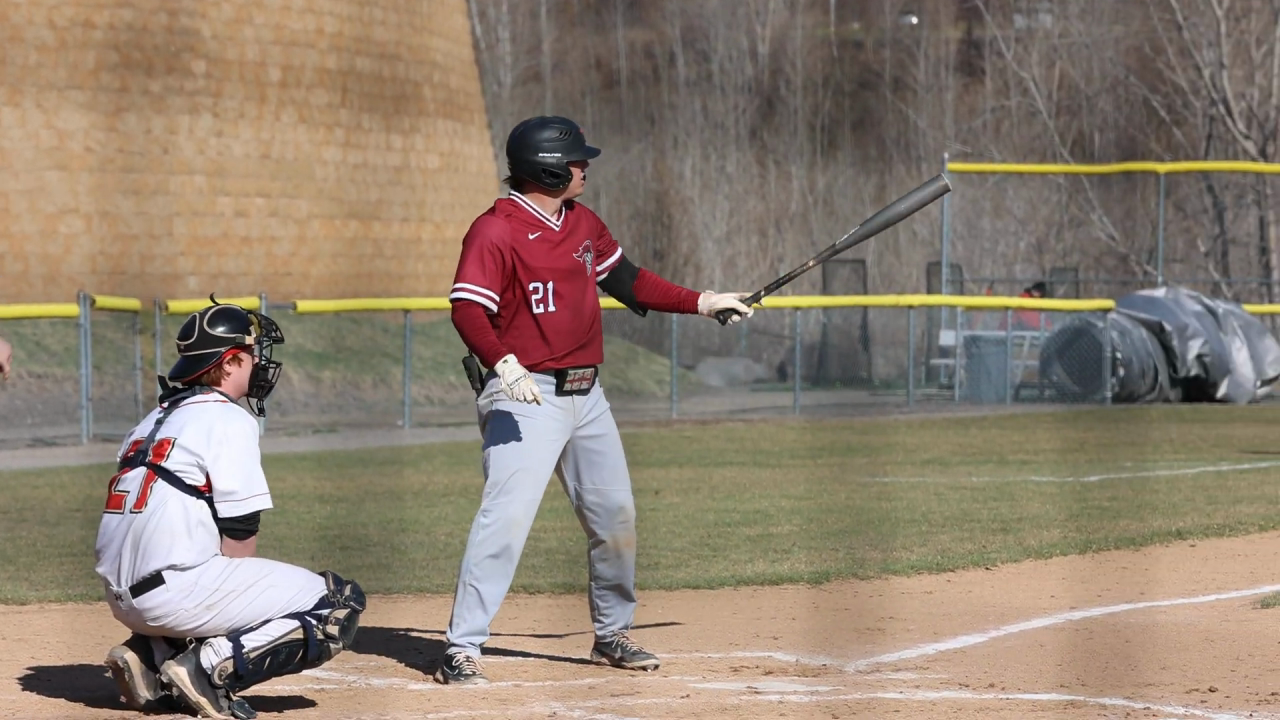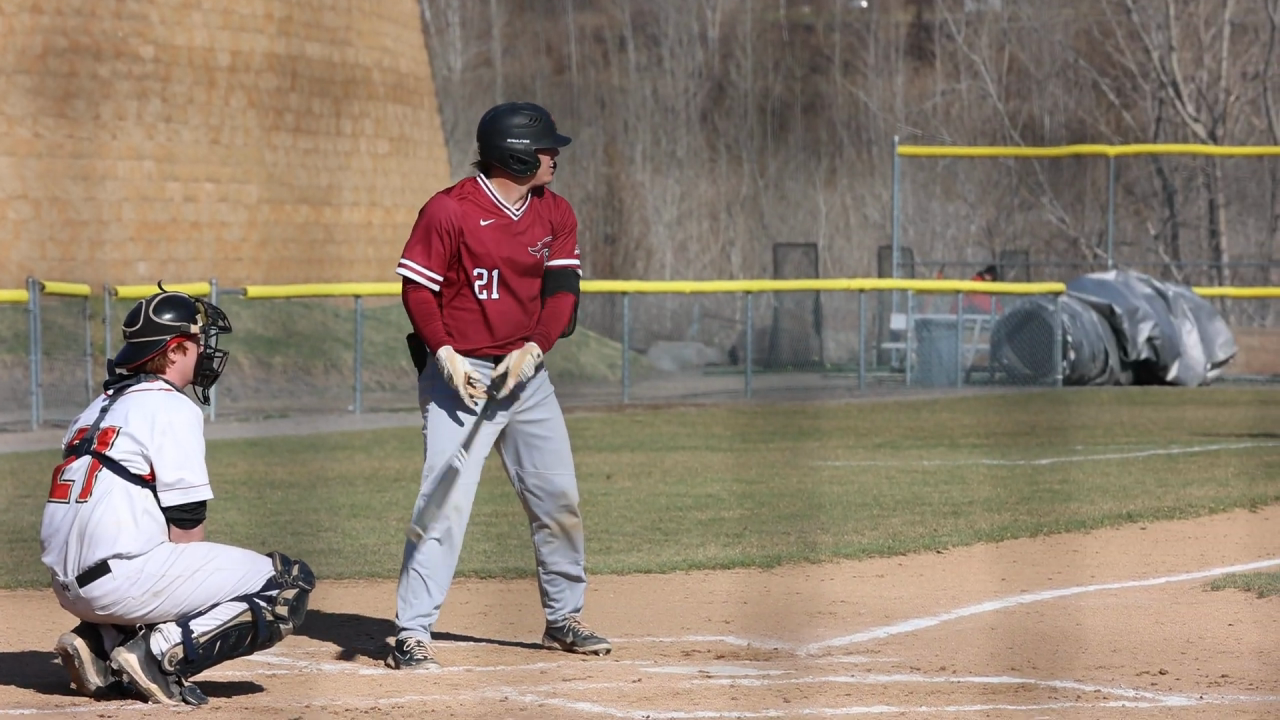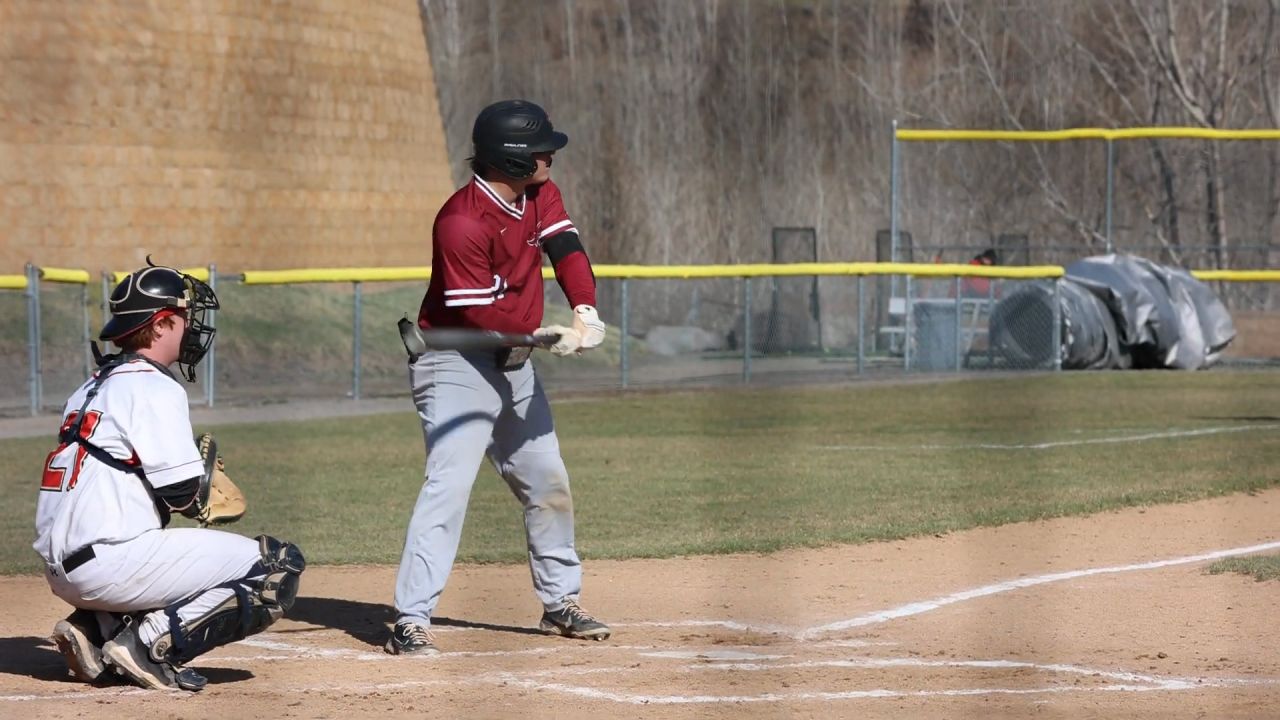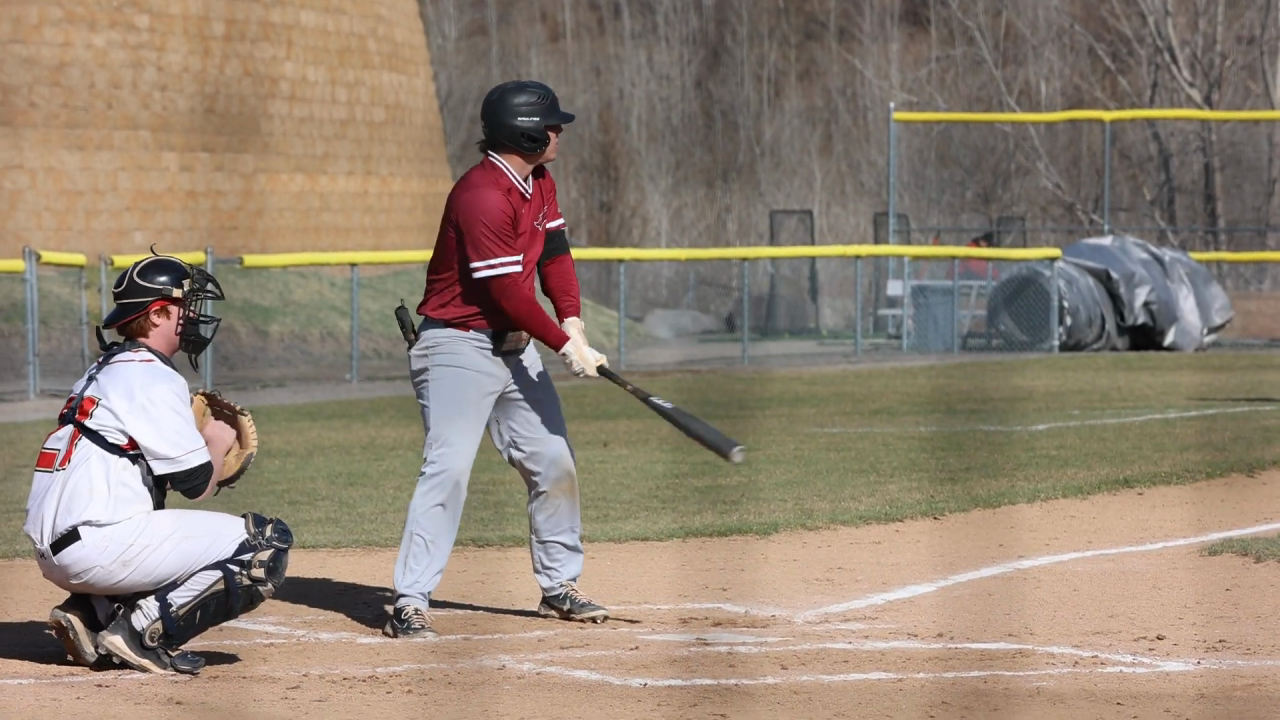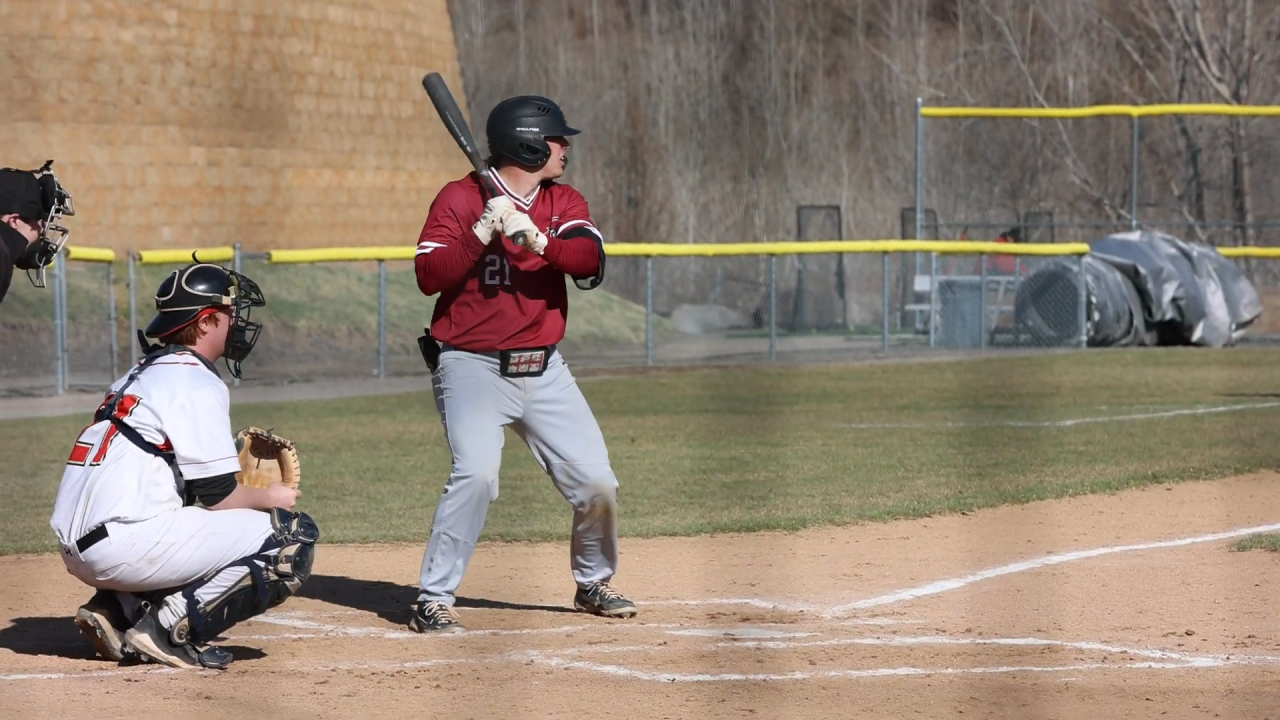
dt=0.7s
person 1, frame 1
left shoulder: (583, 221)
right shoulder: (496, 229)
left elbow: (628, 280)
right elbow: (467, 310)
left wrist: (702, 301)
right wrist: (506, 364)
left hip: (586, 394)
right hip: (526, 397)
left knee: (615, 516)
right knee: (505, 518)
left ankle: (612, 635)
right ankle: (461, 647)
person 1, frame 2
left shoulder: (556, 213)
right shoulder: (449, 210)
left elbow: (562, 294)
right elbow: (416, 290)
left wrist: (532, 351)
right wrist: (446, 355)
left hip: (528, 378)
right hip: (463, 378)
left knee: (559, 499)
right knee: (448, 501)
left ankle: (562, 620)
right ankle: (412, 632)
person 1, frame 3
left shoulder: (541, 194)
right shoulder: (463, 223)
left elbow: (568, 253)
right elbow: (479, 316)
left wrist: (585, 310)
right wrist: (546, 335)
left hip: (513, 365)
right hip: (458, 365)
left knee: (547, 481)
right knee: (449, 486)
left ankle: (562, 602)
right ankle: (410, 620)
person 1, frame 4
left shoulder: (538, 182)
right shoulder: (485, 195)
left elbow: (555, 256)
right elbow: (506, 292)
left wrist: (571, 321)
right wrist: (566, 346)
left hip: (513, 348)
right hip: (458, 348)
left knee: (554, 465)
right knee: (449, 470)
left ankle: (558, 586)
right ankle: (409, 601)
person 1, frame 5
left shoulder: (567, 202)
right shoulder: (460, 197)
left elbow: (590, 264)
right elbow: (429, 278)
left wrist: (535, 238)
right wrist: (483, 230)
left hip: (544, 370)
right hip: (473, 366)
left knee: (596, 482)
right knee: (477, 474)
left ankle: (594, 582)
right ankle: (433, 597)
person 2, frame 1
left shoulder: (156, 418)
right shoulder: (228, 419)
left elbow: (162, 521)
right elbow: (240, 534)
right wrist: (238, 593)
left hip: (123, 597)
right hip: (173, 589)
right knee: (340, 605)
left ankle: (149, 657)
right ankle: (207, 667)
person 2, frame 2
left shoulder: (100, 406)
right shoulder: (172, 407)
left elbow: (108, 506)
right elbow: (186, 523)
right wrist: (192, 580)
left hip: (69, 585)
right hip: (118, 577)
right knee: (289, 583)
left ankle: (100, 643)
right ankle: (159, 654)
person 2, frame 3
left shoulder: (95, 385)
right shoulder: (154, 388)
right elbow: (183, 494)
right wrist: (204, 485)
left hip: (63, 567)
right hip: (107, 563)
right knee: (279, 567)
left ankle: (95, 630)
right ankle: (149, 644)
person 2, frame 4
left shoulder: (104, 370)
right shoulder: (153, 378)
right elbow: (198, 484)
left wrist: (196, 443)
right wrist: (218, 441)
left hip: (55, 550)
right hip: (95, 544)
right knee: (267, 543)
left ankle: (91, 614)
right ankle: (143, 631)
person 2, frame 5
left shoulder: (142, 373)
right shoulder: (197, 381)
right elbow: (216, 496)
left wrist: (248, 487)
right wrist: (267, 497)
right hip: (123, 541)
right knee: (293, 538)
left ankle: (118, 611)
right ankle: (170, 627)
